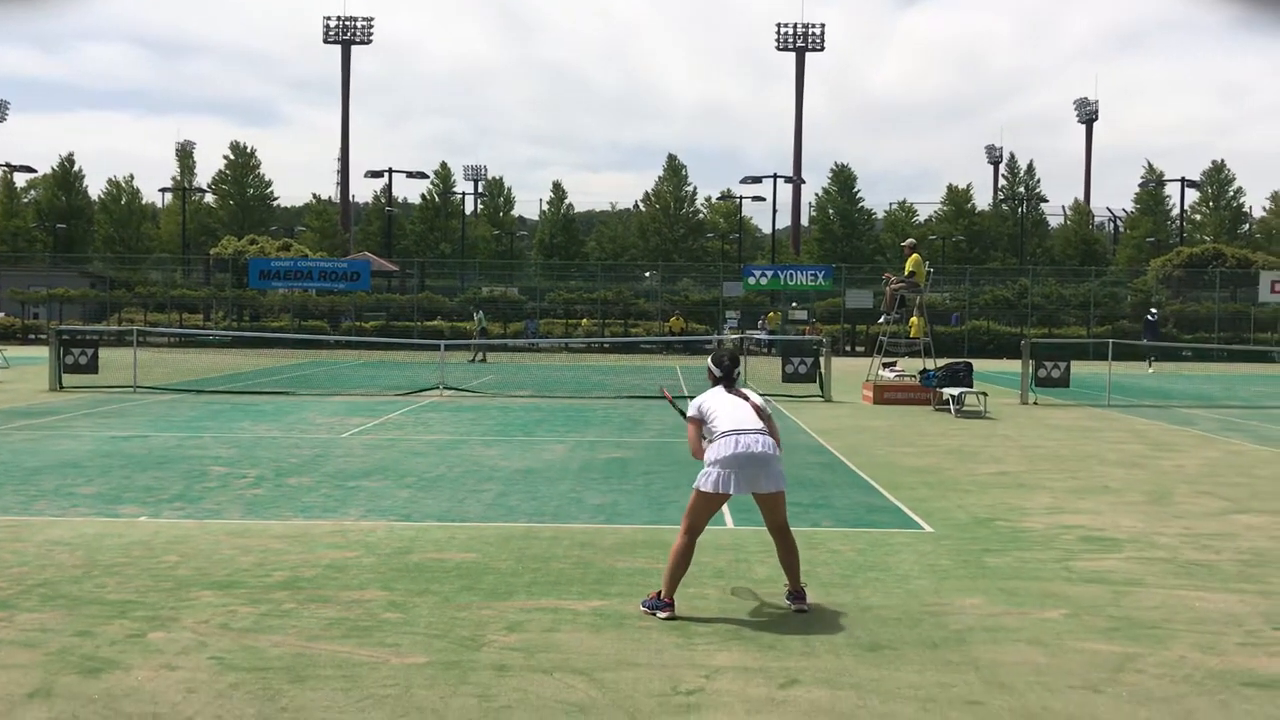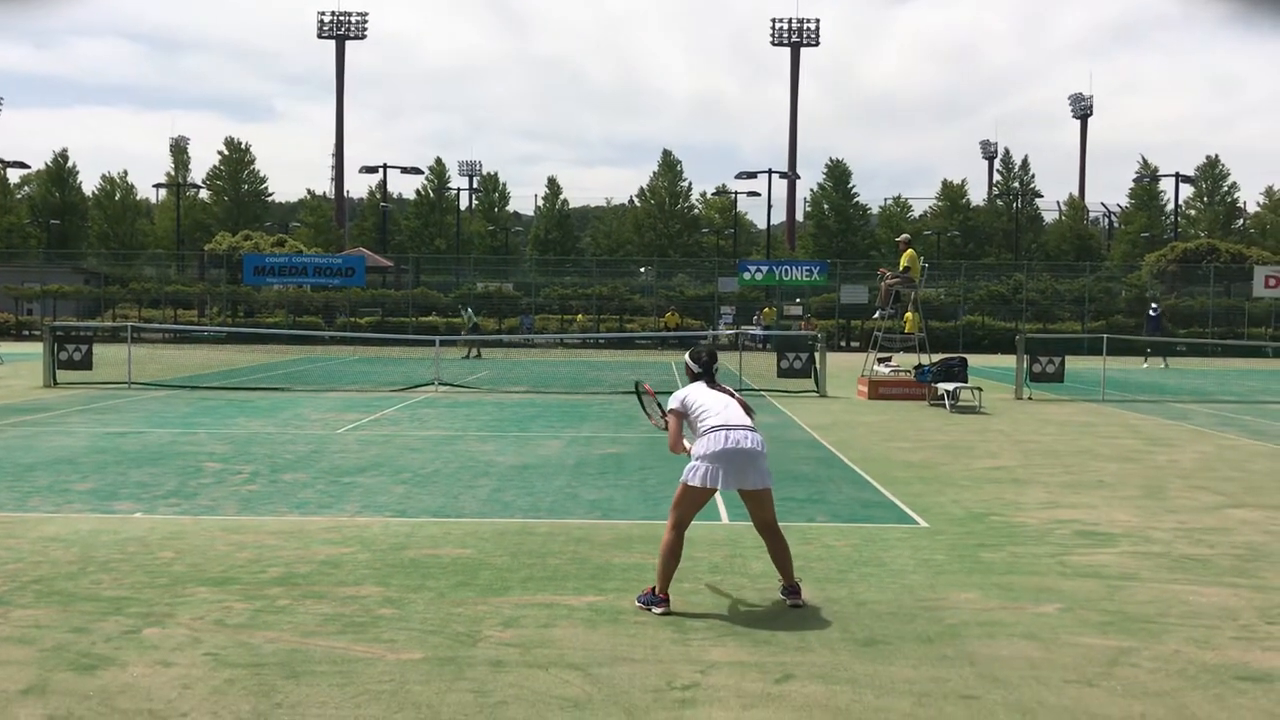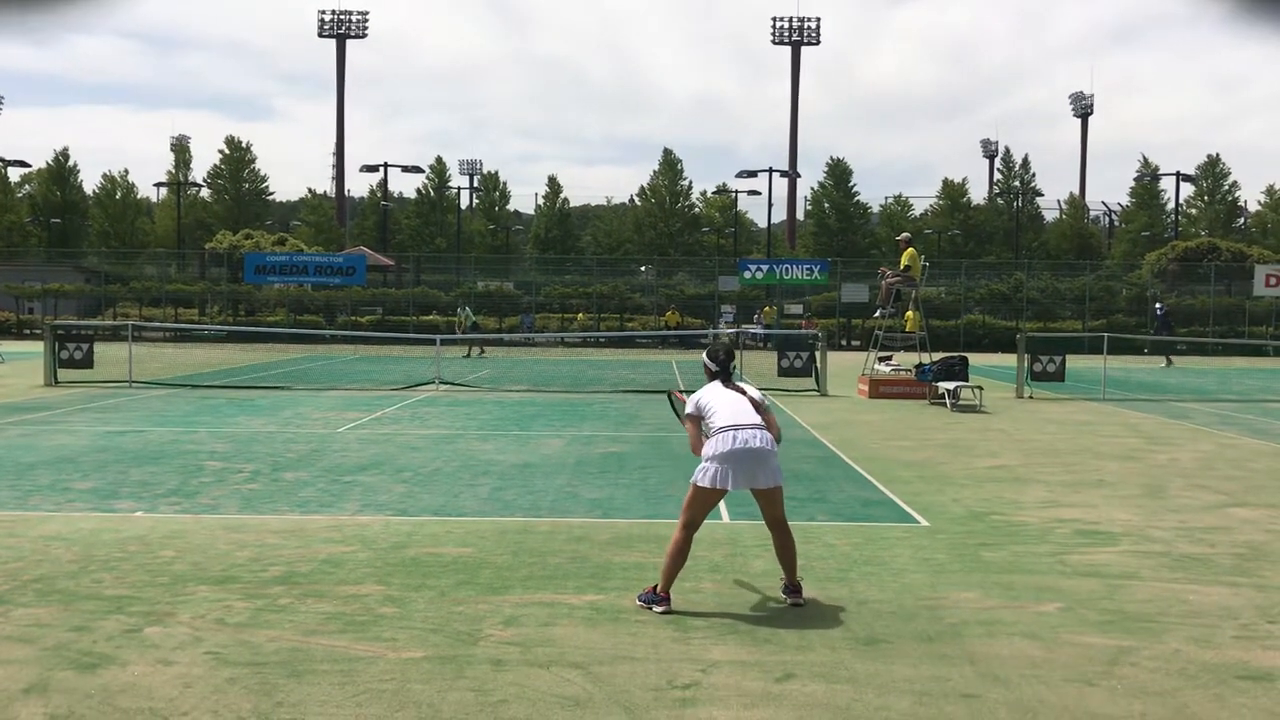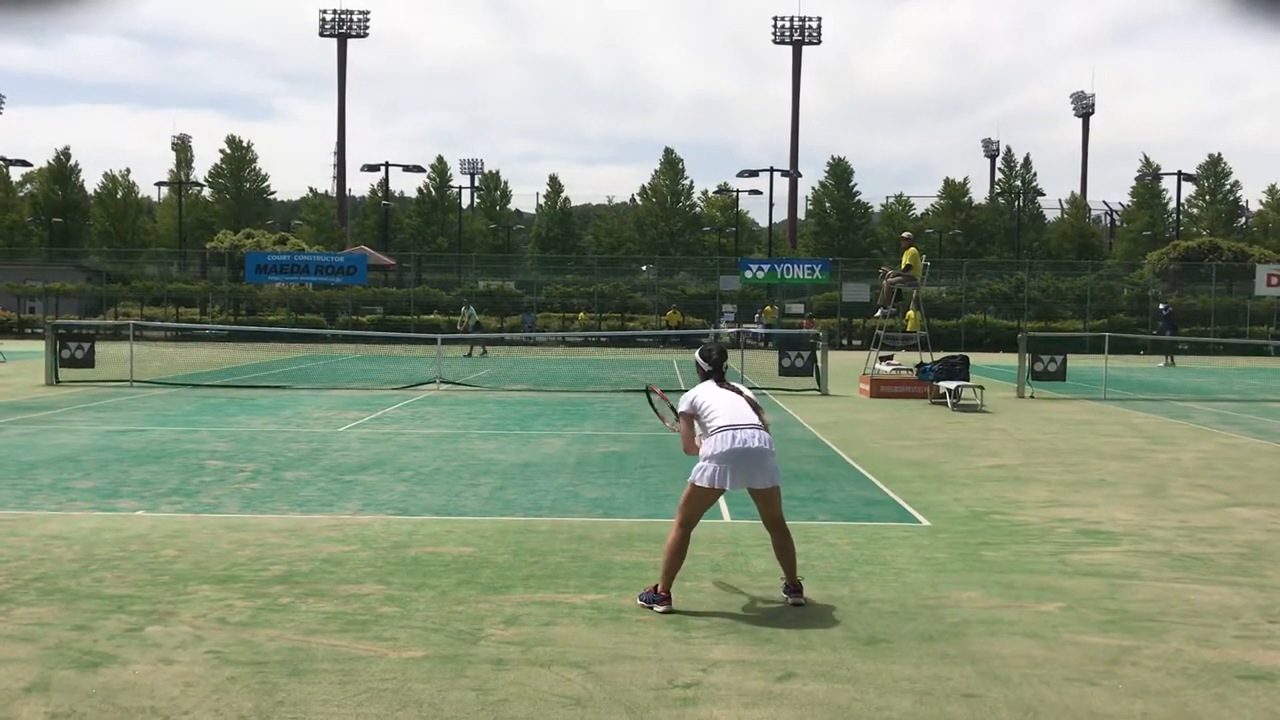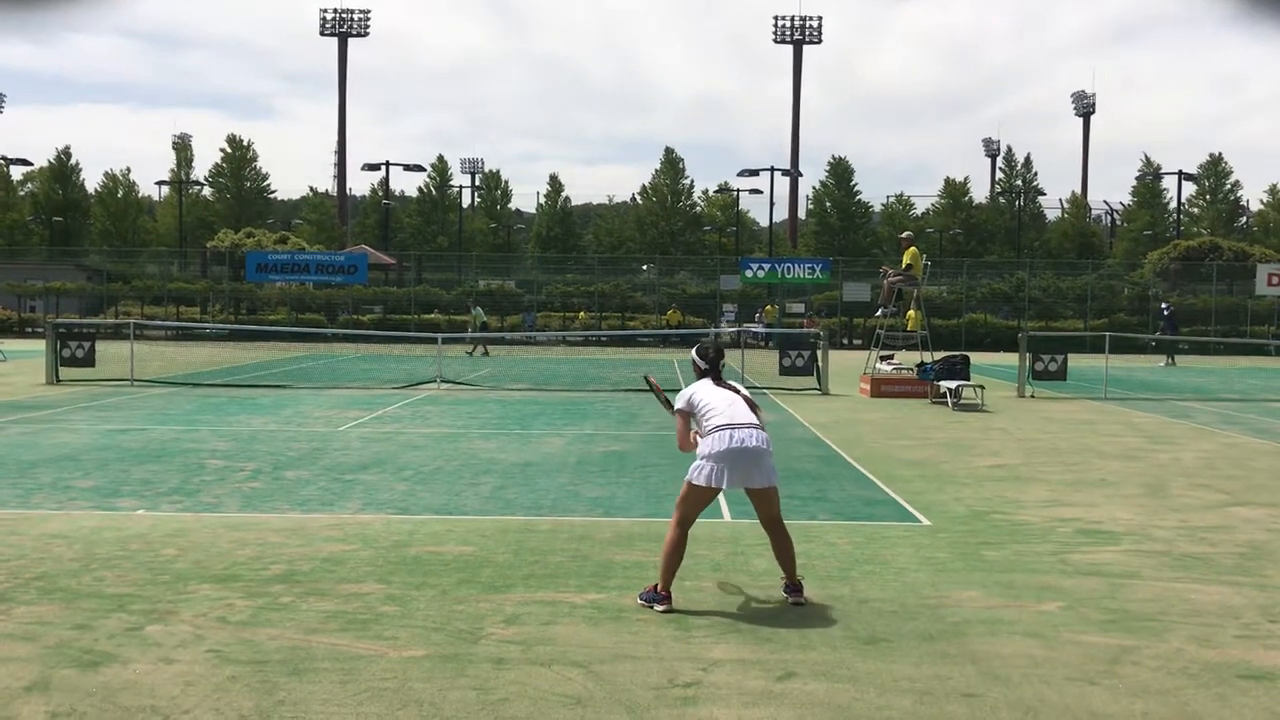
dt=0.4s
person 1, frame 1
left shoulder: (701, 401)
right shoulder: (753, 396)
left elbow: (696, 451)
right elbow: (776, 440)
left hip: (726, 452)
right hip: (765, 452)
left knee: (689, 530)
right knee: (780, 528)
left ankle: (665, 600)
right ankle: (797, 593)
person 1, frame 2
left shoulder: (681, 395)
right shoulder: (730, 393)
left elbow: (675, 445)
left wrist: (687, 447)
left hip: (714, 448)
right hip: (753, 447)
left knee: (676, 525)
right knee: (768, 526)
left ankle: (659, 595)
right ankle: (791, 589)
person 1, frame 3
left shoulder: (698, 397)
right shoulder: (751, 391)
left elbow: (697, 448)
right elbow: (776, 435)
left hip: (723, 449)
right hip: (762, 447)
left knee: (687, 525)
right knee: (778, 523)
left ankle: (660, 594)
right ankle: (793, 587)
person 1, frame 4
left shoulder: (692, 395)
right shoulder: (742, 390)
left elbow: (689, 448)
left wrist: (702, 444)
left hip: (722, 449)
right hip: (761, 446)
left knee: (684, 523)
right knee: (775, 522)
left ankle: (661, 593)
right ankle: (794, 586)
person 1, frame 5
left shoulder: (688, 393)
right shoulder: (737, 388)
left elbow: (684, 445)
left wrist: (696, 438)
left hip: (719, 449)
right hip: (758, 446)
left knee: (680, 522)
right knee: (773, 522)
left ankle: (661, 592)
right ankle: (793, 585)
